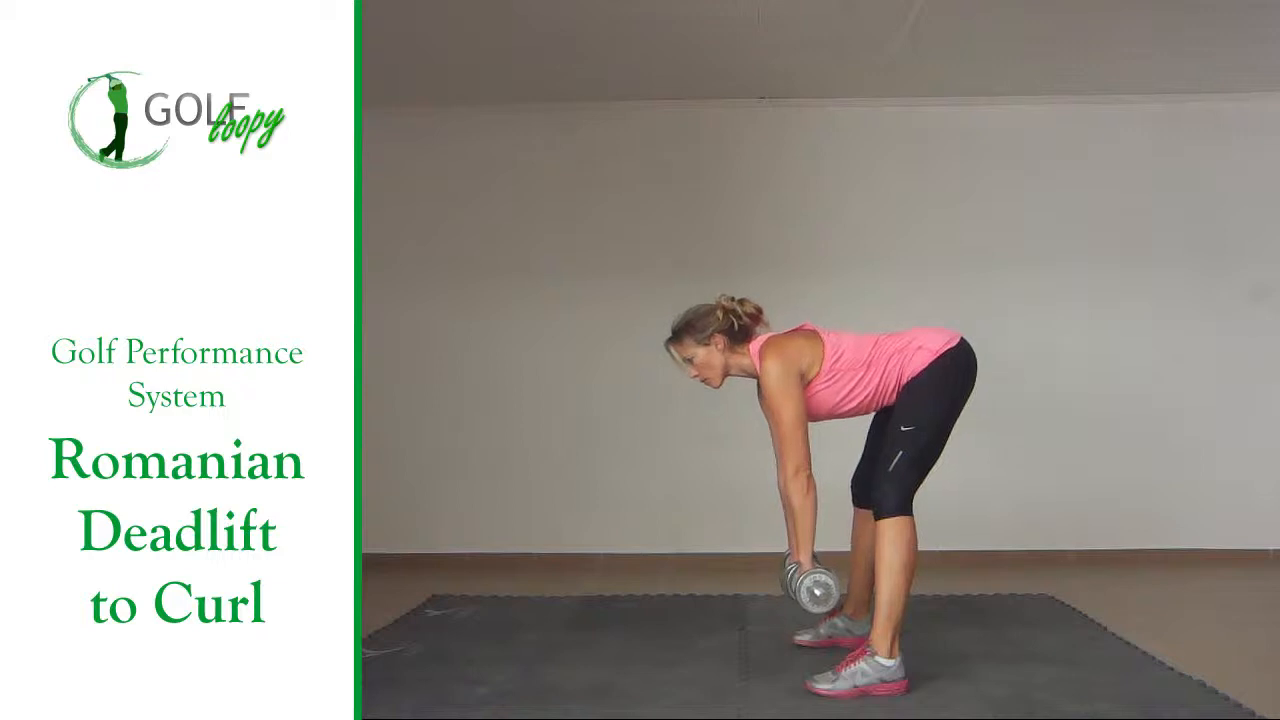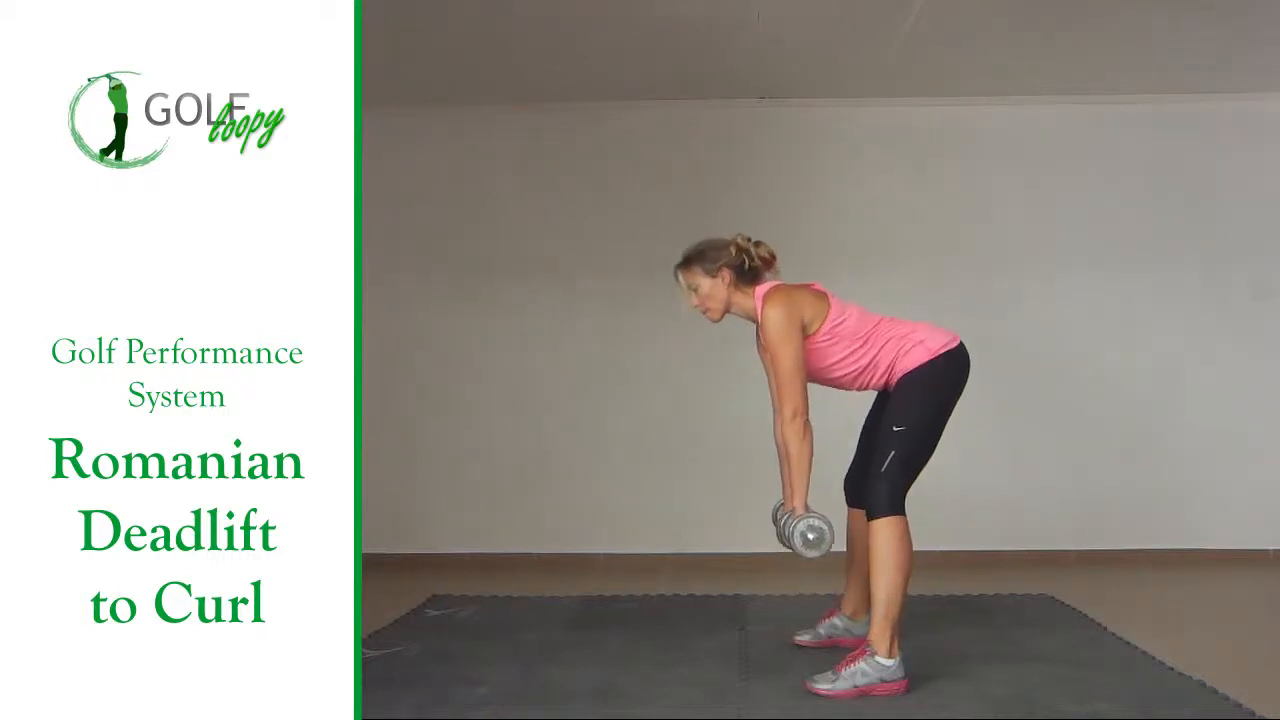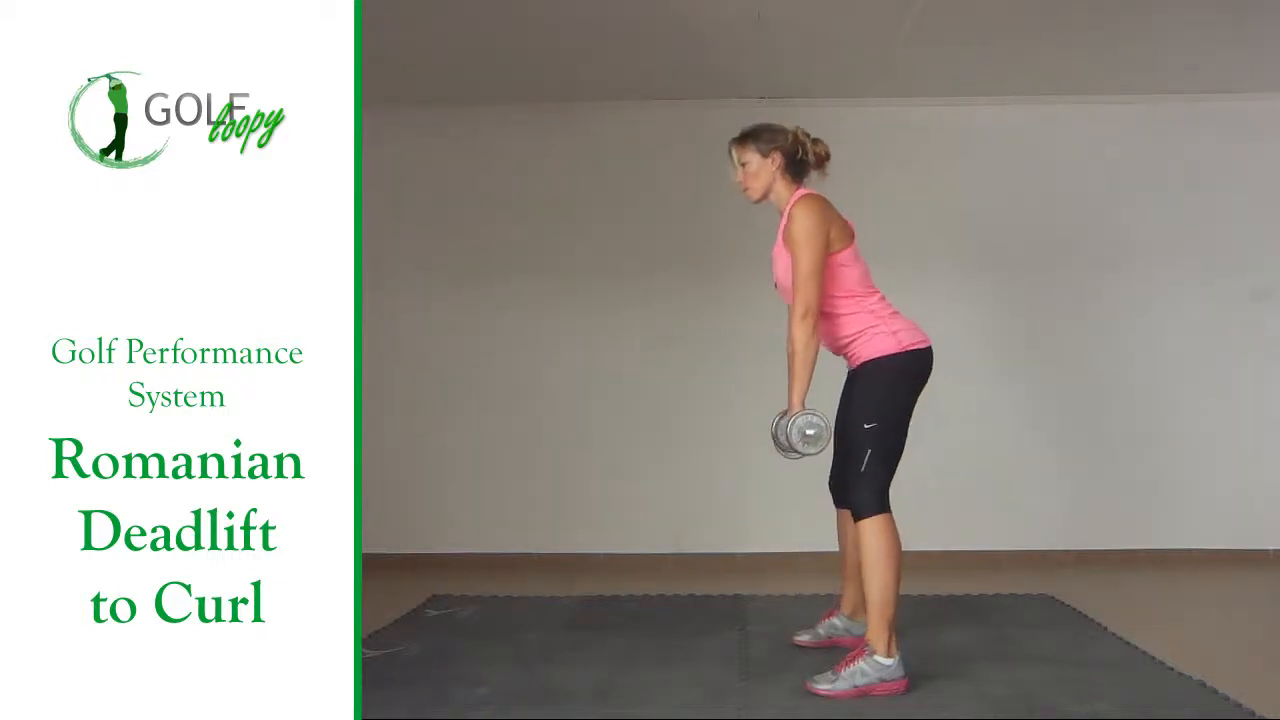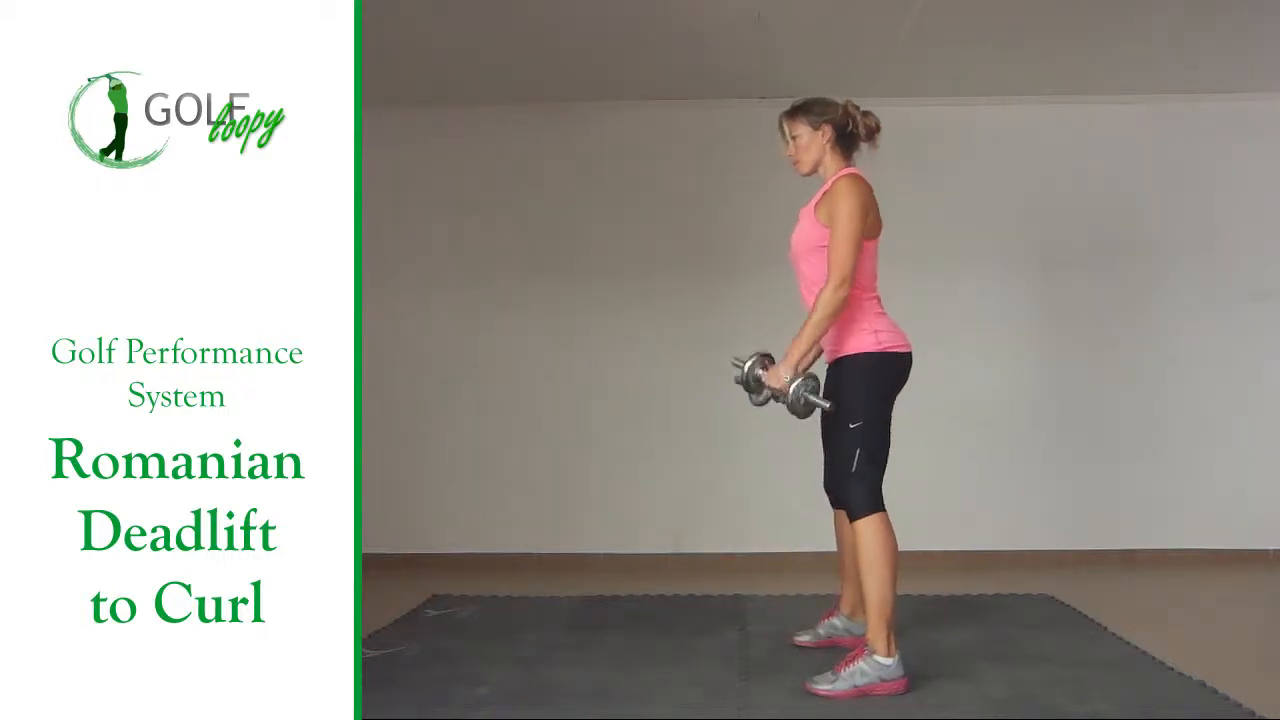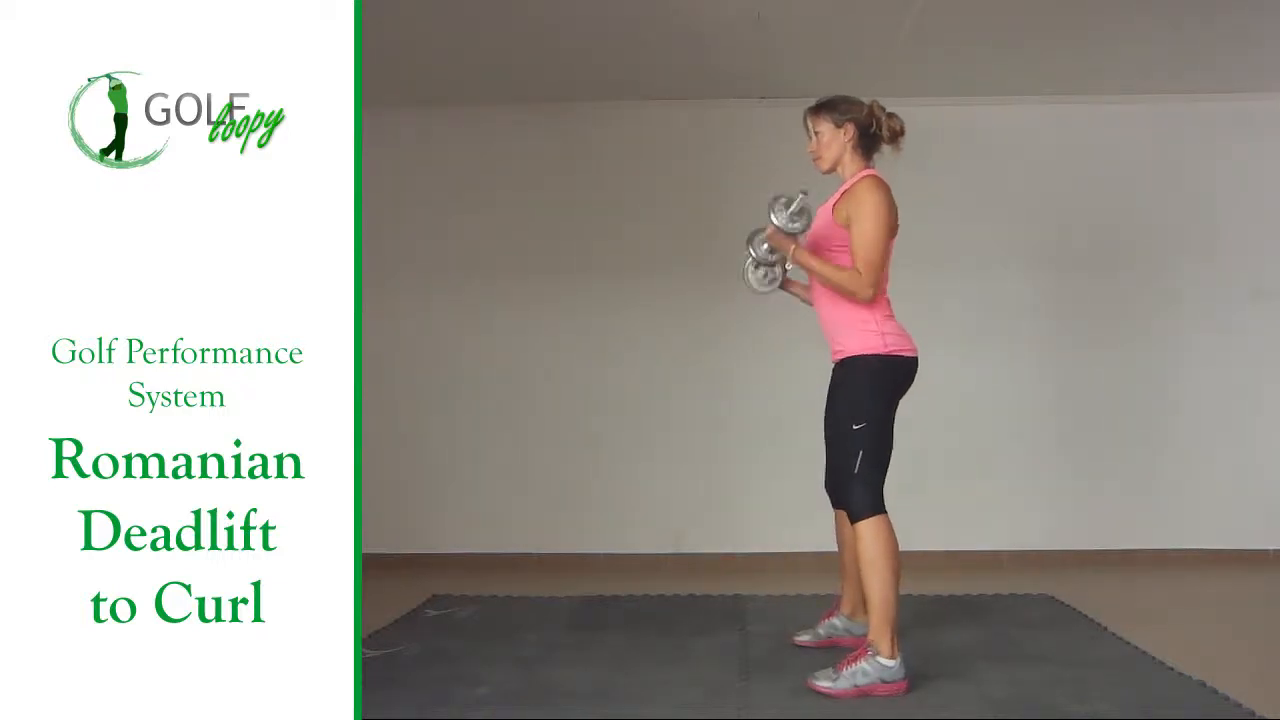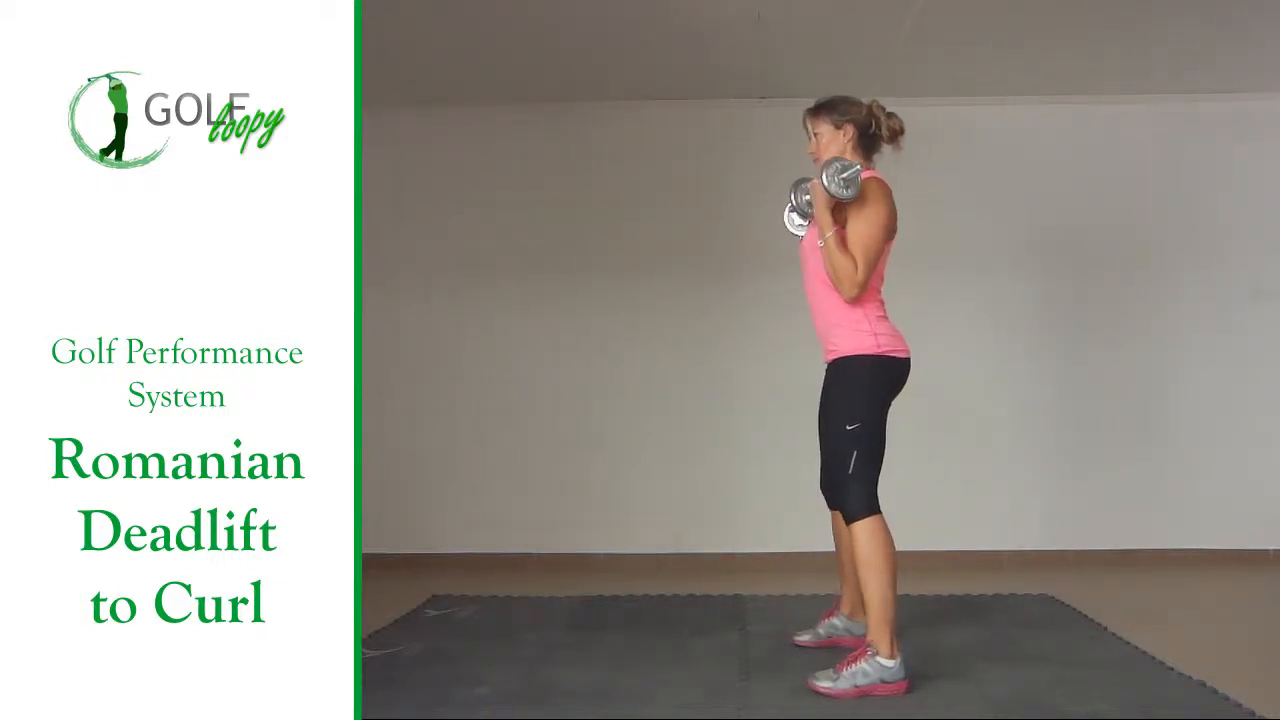
dt=0.5s
person 1, frame 1
left shoulder: (775, 361)
right shoulder: (767, 373)
left elbow: (800, 474)
right elbow: (786, 472)
left wrist: (805, 558)
right wrist: (795, 550)
left hip: (939, 365)
right hip: (916, 374)
left knee: (889, 494)
right knee: (866, 489)
left ankle: (884, 660)
right ankle: (854, 619)
person 1, frame 2
left shoulder: (777, 307)
right shoulder: (766, 325)
left elbow: (797, 419)
right elbow: (783, 421)
left wrist: (800, 503)
right wrist: (789, 499)
left hip: (933, 363)
right hip: (912, 369)
left knee: (882, 494)
right knee: (860, 488)
left ankle: (883, 660)
right ankle: (853, 617)
person 1, frame 3
left shoulder: (807, 211)
right shoulder: (793, 220)
left elbow: (807, 315)
right elbow: (800, 319)
left wrist: (797, 402)
right wrist: (794, 403)
left hip: (890, 358)
right hip: (873, 361)
left knee: (866, 495)
right knee: (845, 489)
left ankle: (883, 659)
right ankle: (853, 616)
person 1, frame 4
left shoulder: (849, 188)
right shoulder: (827, 198)
left elbow: (840, 286)
left wrist: (791, 359)
right wrist: (806, 361)
left hip: (869, 356)
right hip: (850, 358)
left knee: (860, 495)
right knee: (841, 491)
left ankle: (882, 658)
right ankle: (851, 616)
person 1, frame 5
left shoulder: (869, 190)
right shoulder: (845, 196)
left elbow: (864, 287)
left wrist: (801, 253)
right wrist: (789, 280)
left hip: (874, 360)
right hip: (854, 361)
left knee: (862, 497)
right knee: (843, 491)
left ankle: (884, 659)
right ankle: (852, 616)
person 1, frame 6
left shoulder: (869, 192)
right shoulder: (844, 196)
left elbow: (852, 285)
left wrist: (824, 220)
right wrist: (809, 227)
left hip: (867, 359)
right hip: (847, 360)
left knee: (857, 497)
right knee: (838, 490)
left ankle: (884, 658)
right ankle: (851, 617)
